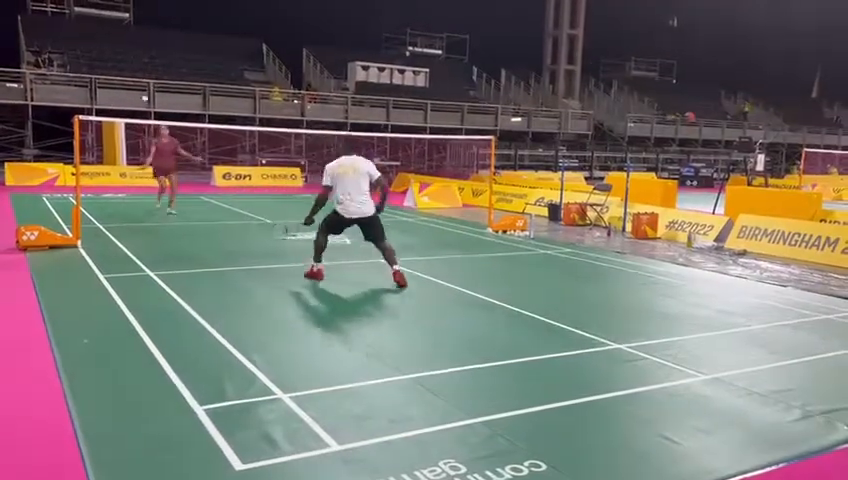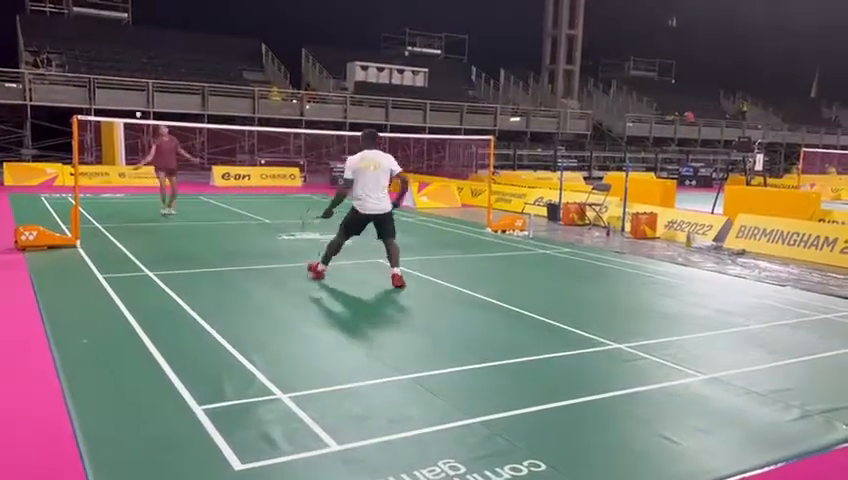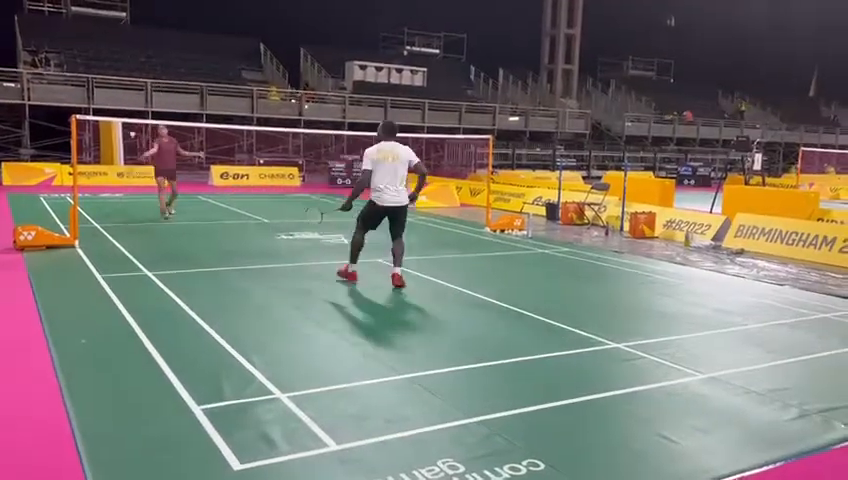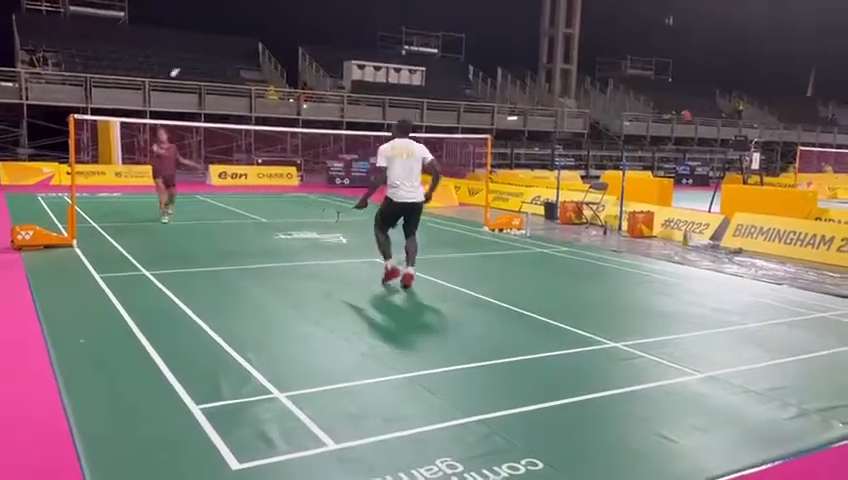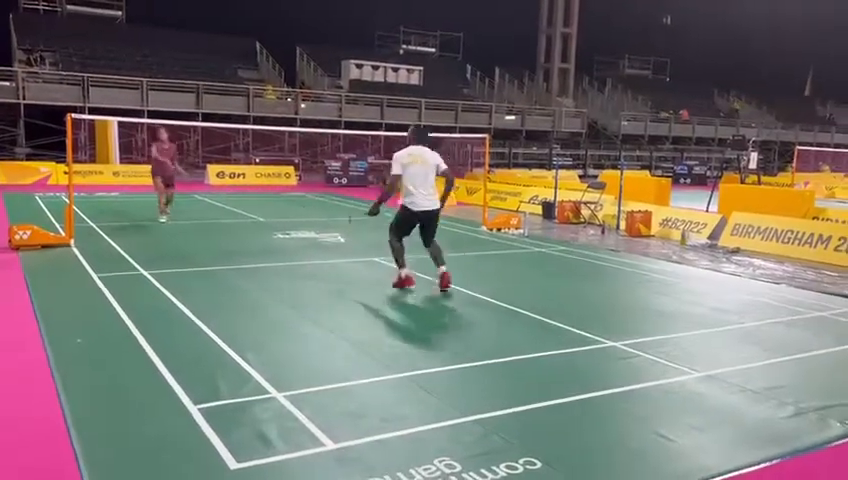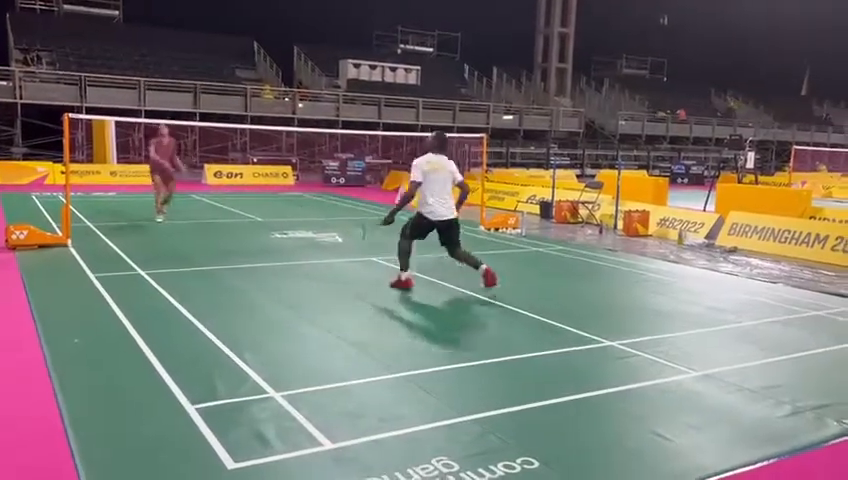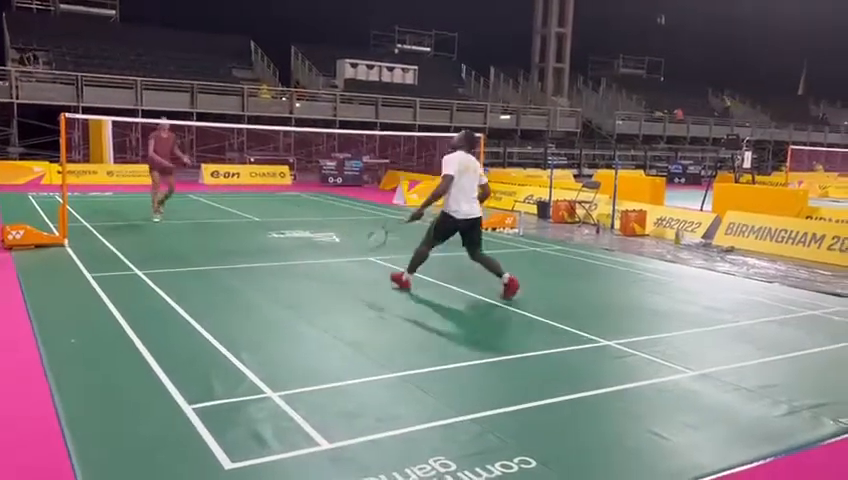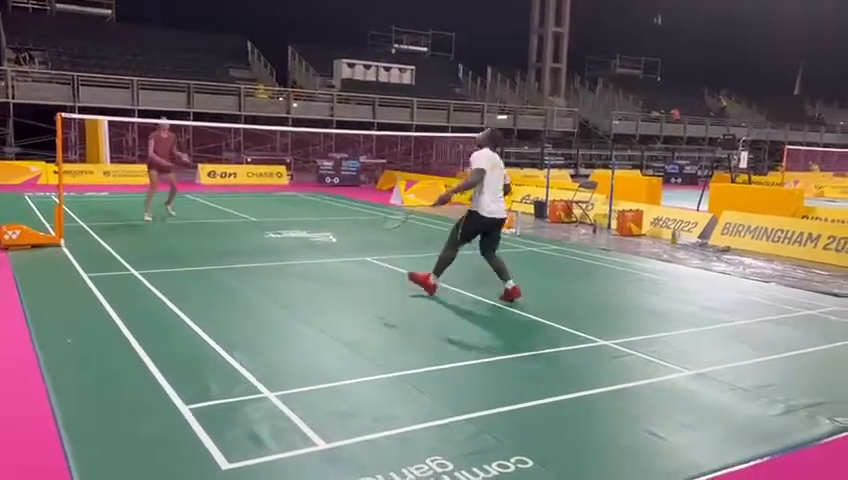
dt=0.1s
person 1, frame 1
left shoulder: (331, 167)
right shoulder: (366, 163)
left elbow: (323, 196)
right elbow: (385, 187)
left wrist: (310, 216)
right wrist: (380, 205)
left hip: (344, 212)
right hip: (367, 212)
left knee: (323, 231)
right knee: (382, 243)
left ankle: (316, 269)
right ankle: (396, 272)
person 1, frame 2
left shoulder: (353, 160)
right shoulder: (387, 158)
left elbow: (345, 189)
right elbow: (404, 181)
left wrist: (330, 209)
right wrist: (398, 200)
left hip: (361, 208)
right hip: (384, 208)
left knee: (341, 236)
right knee: (389, 240)
left ankle: (320, 268)
right ankle: (396, 273)
person 1, frame 3
left shoulder: (371, 152)
right shoulder: (405, 150)
left elbow: (364, 181)
right elbow: (423, 172)
left wrist: (349, 201)
right wrist: (415, 193)
left hip: (379, 201)
right hip: (401, 202)
left knee: (360, 230)
right knee: (397, 237)
left ankle: (351, 269)
right ankle: (397, 273)
person 1, frame 4
left shoulder: (385, 148)
right shoulder: (420, 148)
left elbow: (378, 178)
right elbow: (437, 170)
left wrist: (364, 199)
right wrist: (430, 192)
left hip: (395, 198)
right hip: (416, 199)
left knee: (380, 229)
right knee: (410, 236)
left ankle: (390, 266)
right ankle: (409, 272)
person 1, frame 5
left shoulder: (400, 155)
right shoulder: (433, 155)
left elbow: (393, 185)
right elbow: (451, 178)
left wrist: (376, 205)
right wrist: (443, 199)
left hip: (411, 207)
right hip: (432, 207)
left knee: (395, 236)
right knee: (430, 242)
left ankle: (404, 275)
right ankle: (443, 271)
person 1, frame 6
left shoulder: (420, 162)
right shoulder: (450, 164)
left elbow: (411, 192)
right elbow: (465, 190)
left wrist: (393, 213)
right wrist: (456, 208)
left hip: (428, 213)
right hip: (449, 215)
left knee: (405, 237)
right knee: (455, 250)
left ankle: (404, 277)
right ankle: (484, 270)
person 1, frame 7
left shoulder: (450, 159)
right shoulder: (475, 163)
left elbow: (444, 186)
right elbow: (486, 191)
left wrist: (421, 208)
left hip: (454, 213)
right hip: (473, 215)
left knee: (428, 243)
right knee: (476, 253)
left ankle: (406, 278)
right ankle: (507, 279)
person 1, frame 8
left shoulder: (481, 155)
right shoulder: (496, 161)
left elbow: (476, 178)
right elbow: (506, 188)
left wrist: (451, 192)
left hip: (482, 212)
right hip: (500, 214)
left knee: (453, 243)
right knee: (489, 253)
left ankle: (431, 280)
right ankle: (511, 287)
